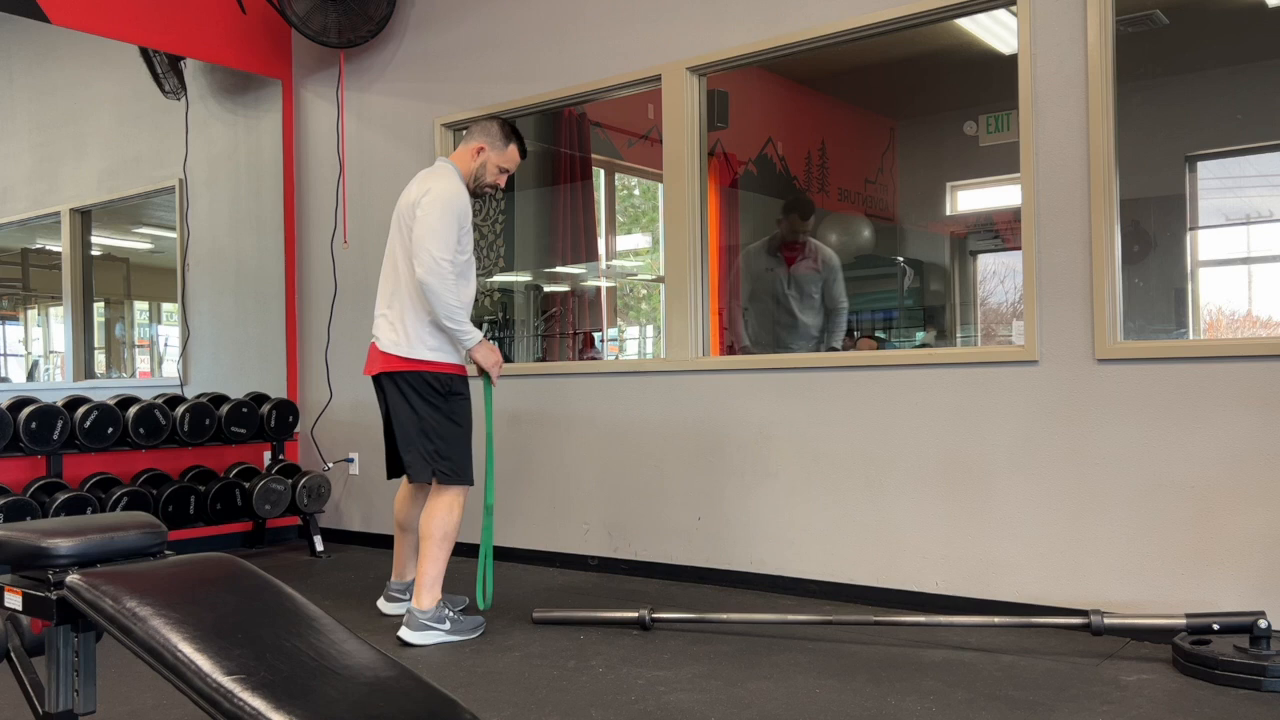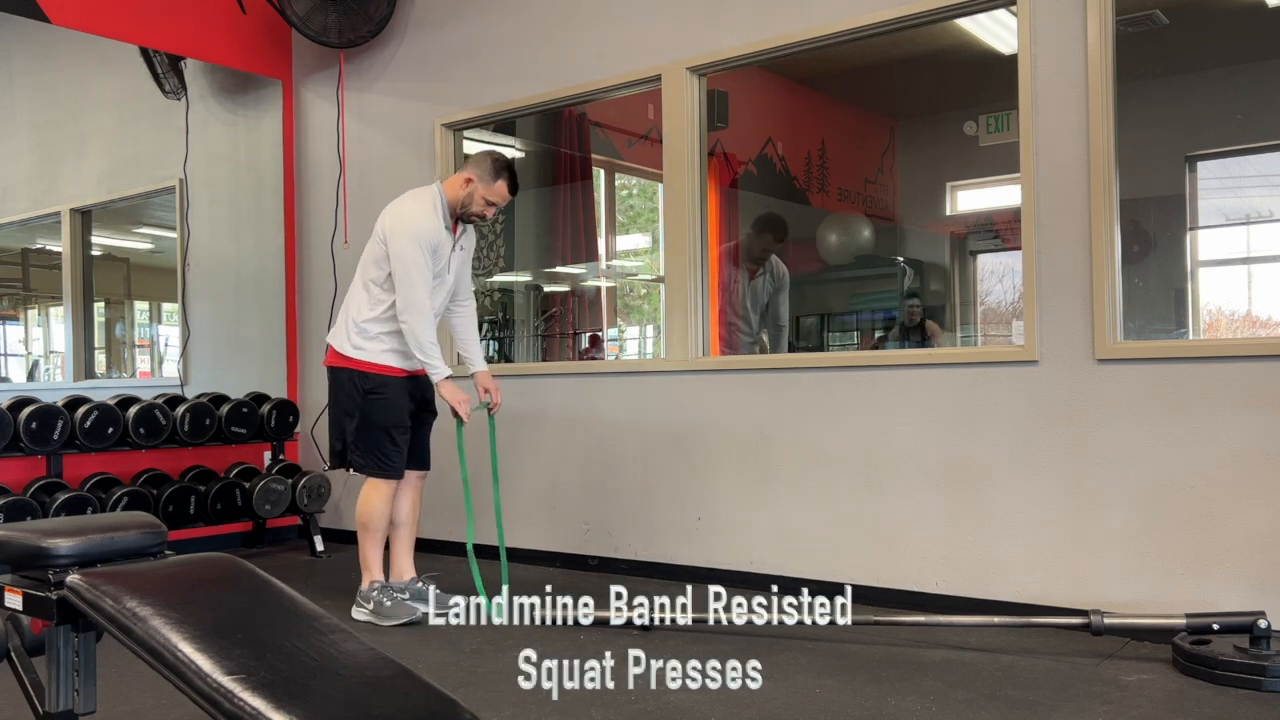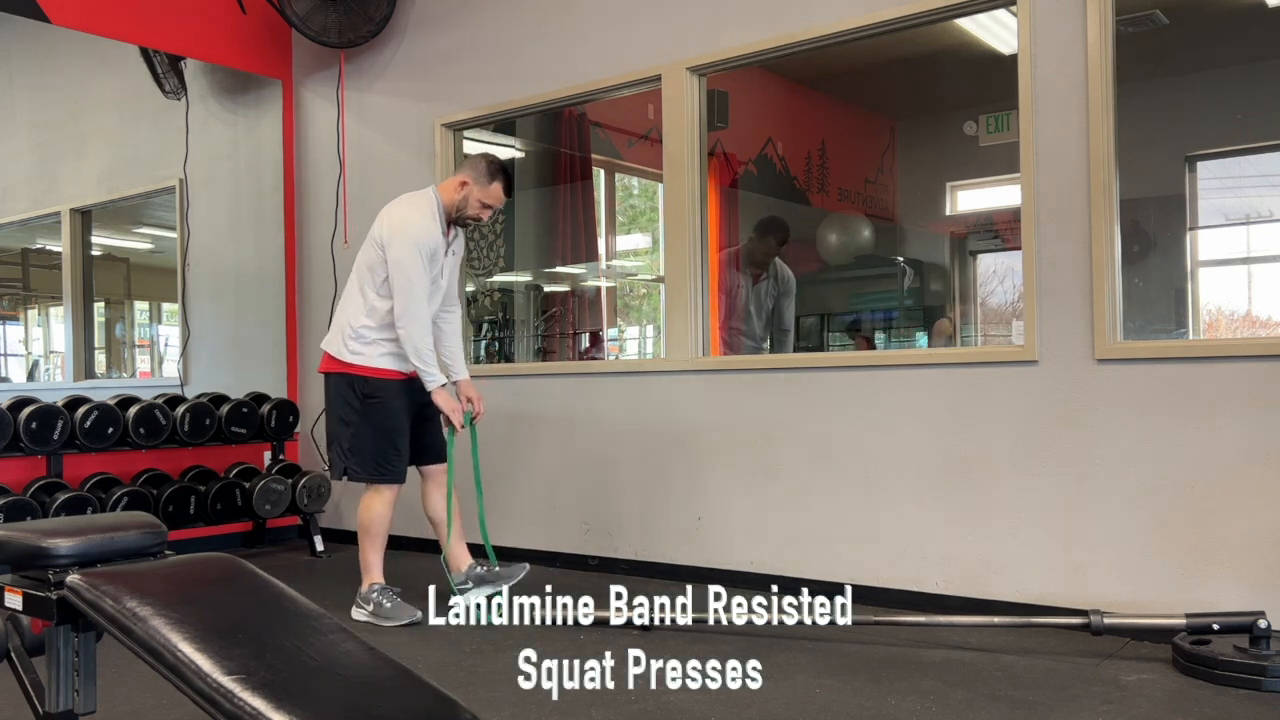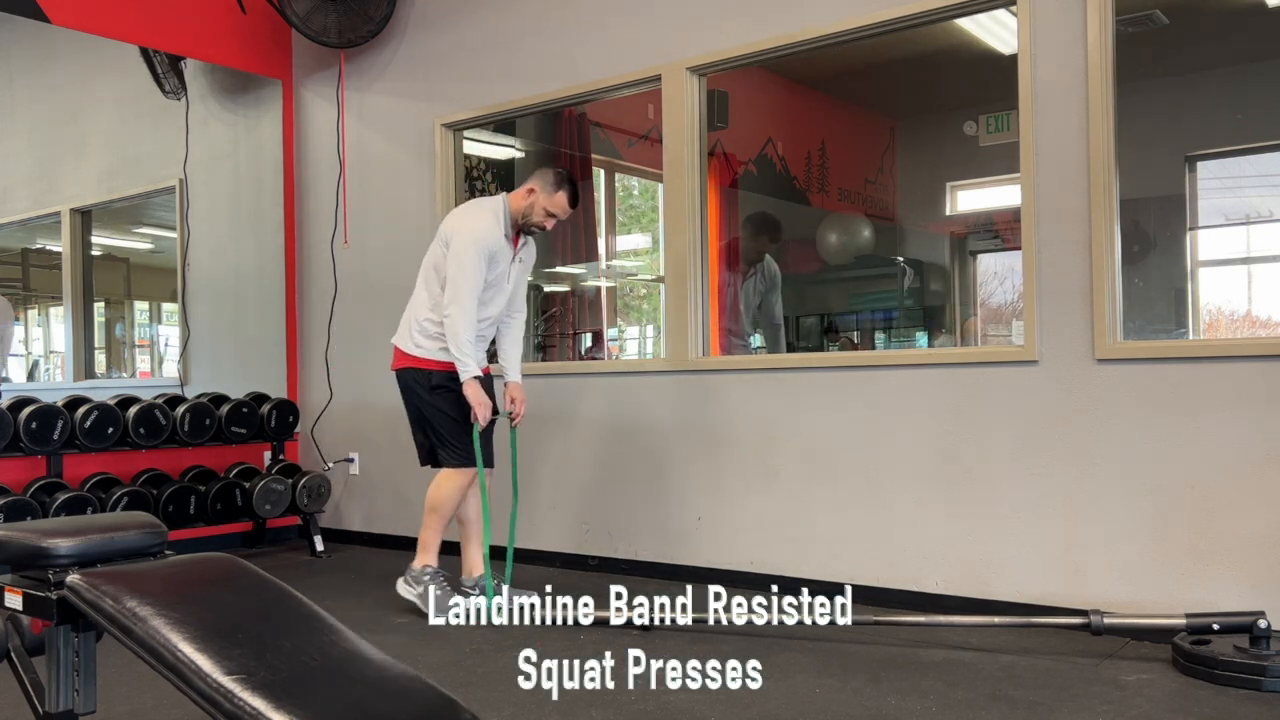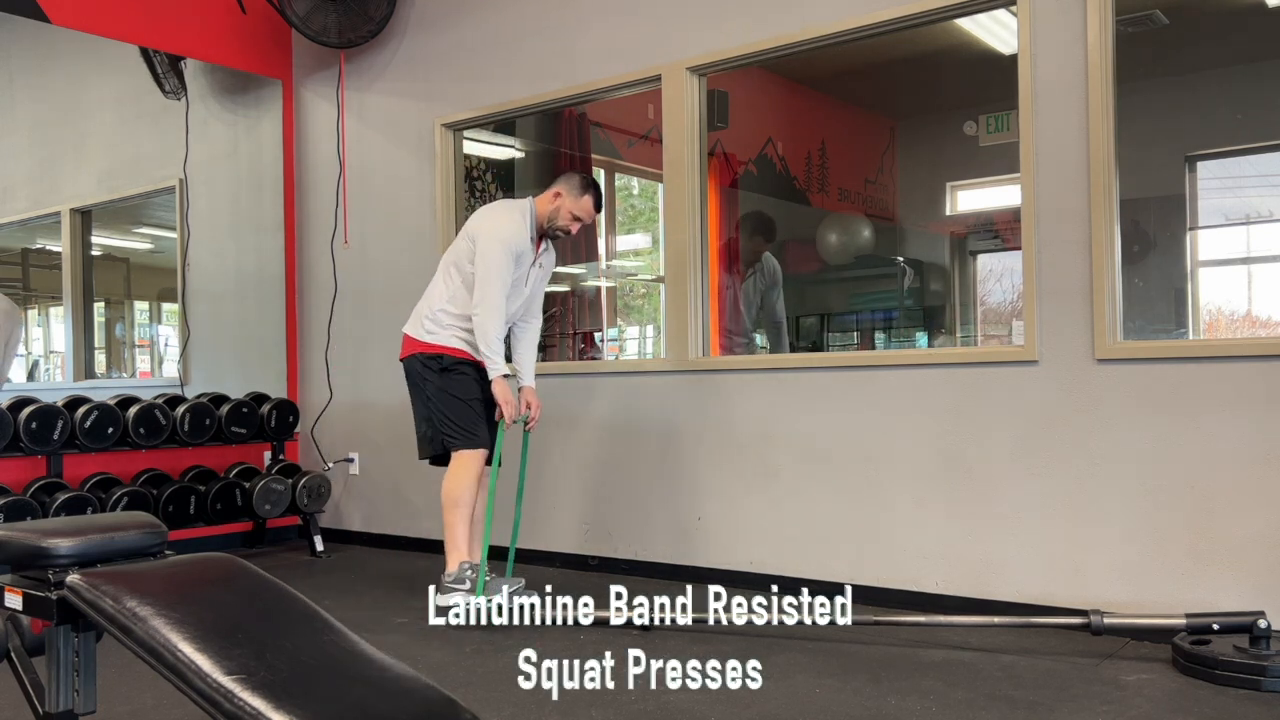
dt=0.7s
person 1, frame 1
left shoulder: (438, 193)
right shoulder: (443, 192)
right elbow: (432, 279)
left wrist: (473, 340)
right wrist: (473, 342)
left hip: (404, 355)
right hip: (421, 359)
left knee: (423, 476)
right knee: (449, 481)
left ankle: (402, 586)
right ankle: (426, 612)
person 1, frame 2
left shoulder: (463, 231)
right shoulder: (414, 217)
left elbow: (460, 304)
right elbow: (412, 309)
left wrist: (479, 369)
right wrist: (442, 378)
left hip: (408, 364)
right hip: (366, 359)
left knee: (412, 471)
right knee: (385, 473)
left ankle: (403, 580)
right ankle: (371, 590)
person 1, frame 3
left shoulder: (453, 234)
right shoulder: (411, 222)
left elbow: (446, 311)
right elbow: (409, 314)
left wrist: (460, 378)
right wrist: (437, 385)
left hip: (403, 366)
right hip: (364, 364)
left knee: (435, 467)
right knee: (384, 479)
left ankle: (465, 573)
right ankle: (371, 592)
person 1, frame 4
left shoulder: (526, 246)
right shoulder: (476, 224)
left elbow: (512, 315)
right elbow: (457, 307)
left wrist: (513, 378)
right wrist: (469, 379)
left hip: (468, 364)
right hip: (428, 357)
left knee: (477, 468)
right knee: (461, 464)
left ankle: (475, 578)
right ankle: (420, 570)
person 1, frame 5
left shoulder: (545, 254)
right shoulder: (503, 223)
left elbow: (527, 321)
right elbow: (487, 305)
left wrist: (527, 383)
right wrist: (499, 378)
left hip: (471, 356)
right hip: (437, 347)
left knee: (482, 462)
right knee: (469, 452)
left ankle: (475, 574)
right ankle: (456, 576)
